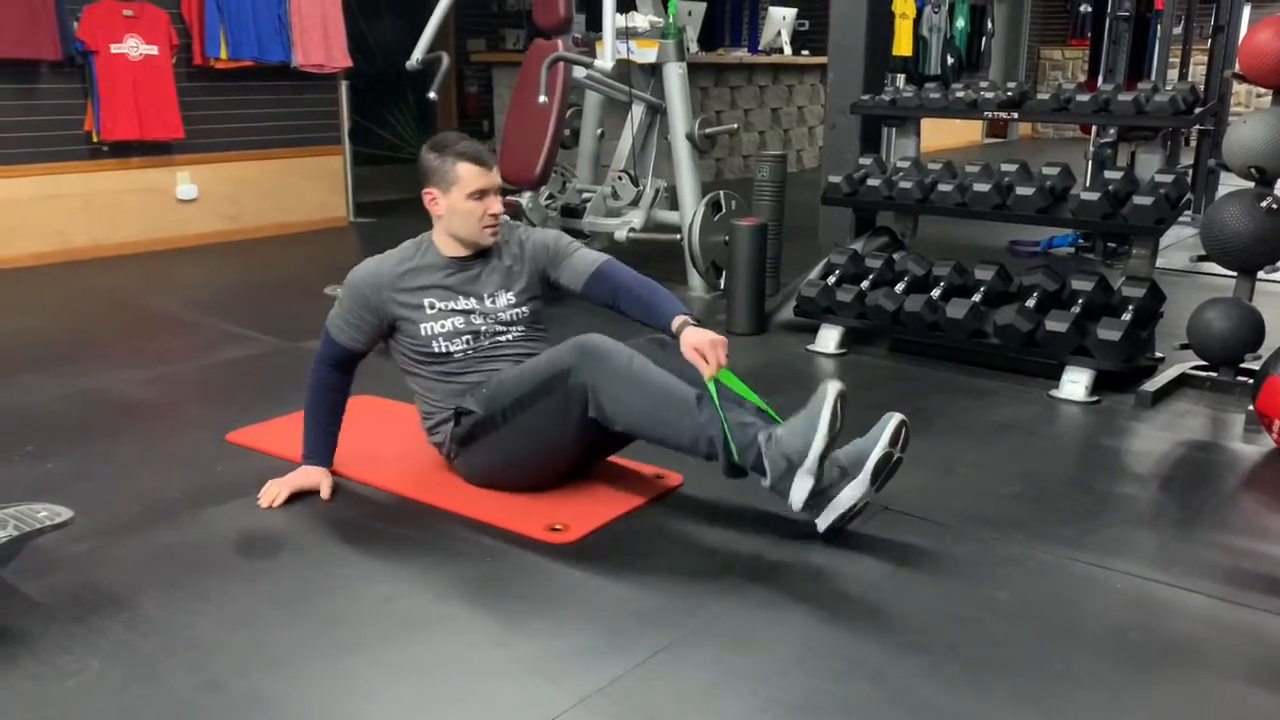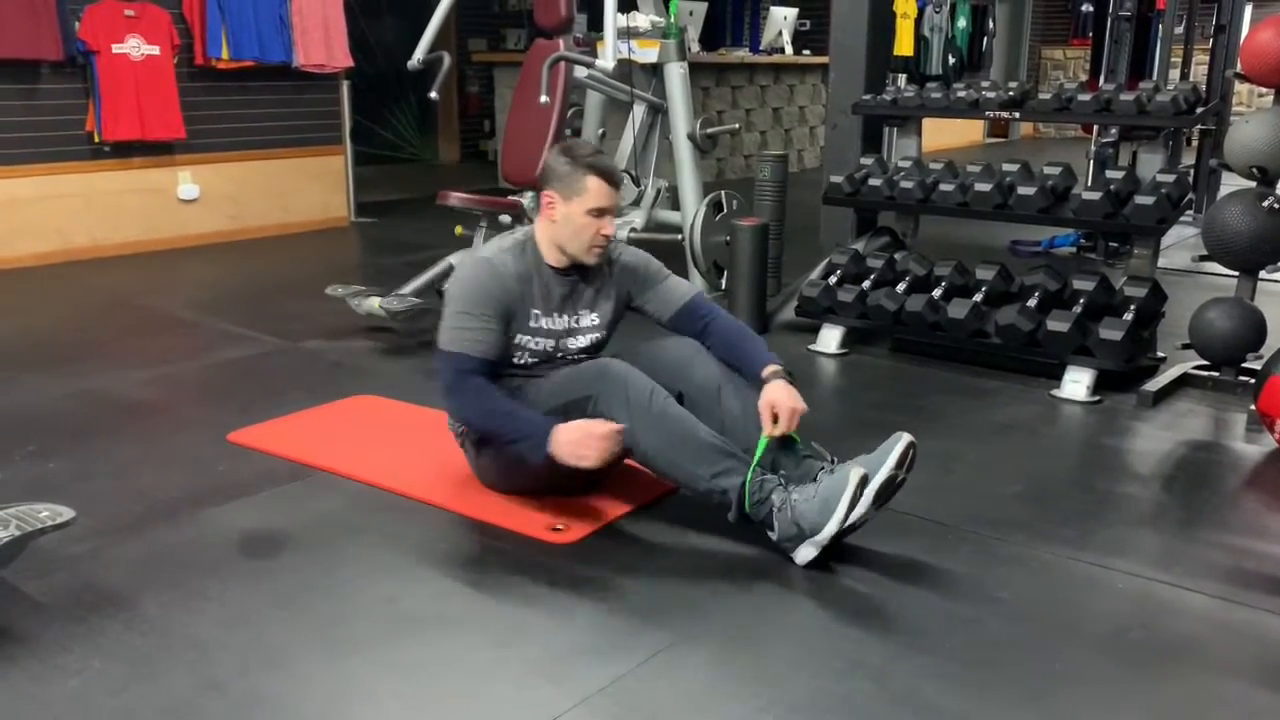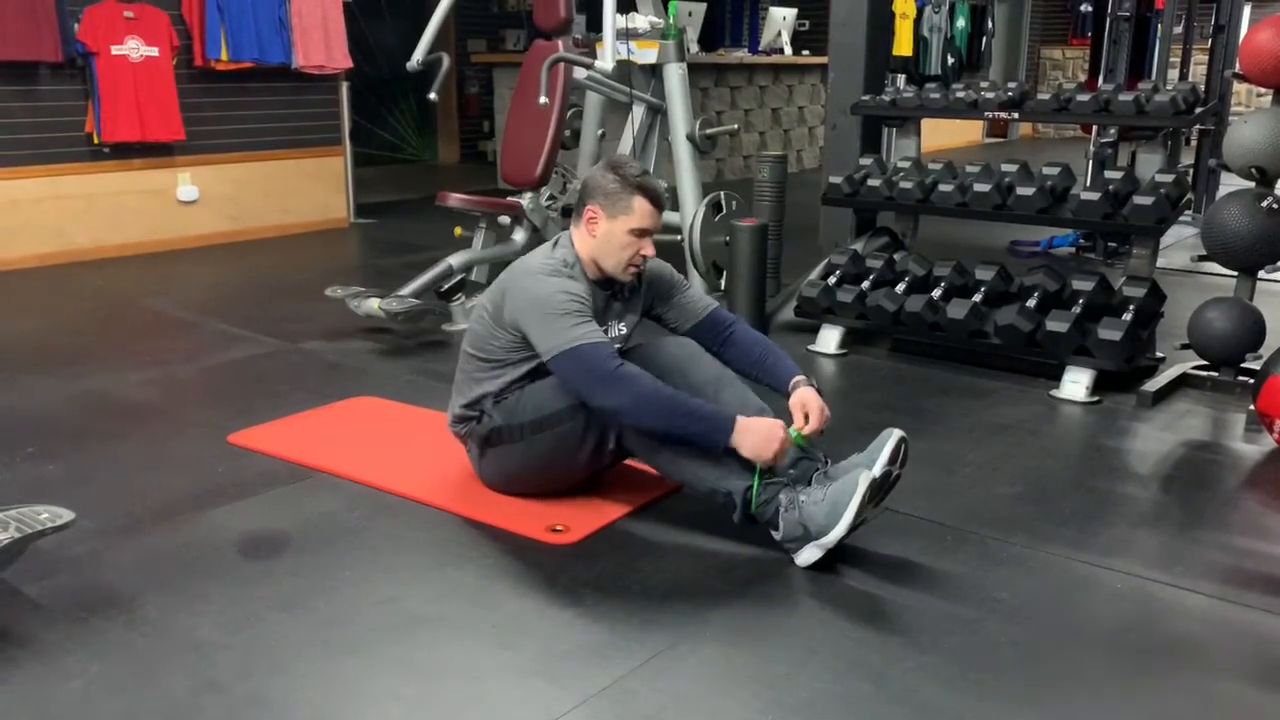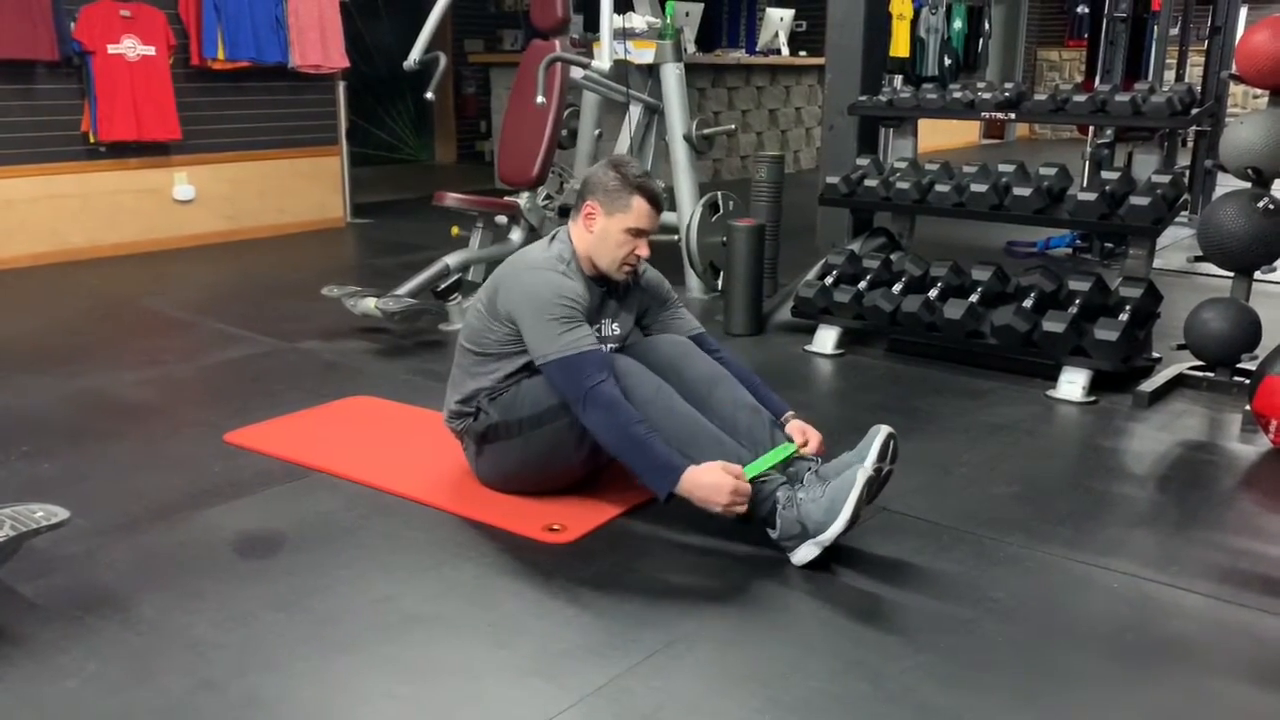
dt=0.4s
person 1, frame 1
left shoulder: (533, 246)
right shoulder: (382, 281)
left elbow: (619, 284)
right elbow: (333, 365)
left wrist: (684, 325)
right wrist: (317, 461)
left hip: (554, 422)
right hip: (481, 436)
left knee: (664, 355)
right knee: (591, 355)
left ankle: (822, 472)
right ankle: (772, 460)
person 1, frame 2
left shoulder: (619, 264)
right shoulder: (490, 273)
left elbow: (705, 320)
right elbow: (462, 390)
left wrist: (771, 378)
right wrist: (550, 436)
left hip: (584, 410)
right hip: (506, 443)
left knee: (680, 358)
right knee: (614, 384)
left ankle: (817, 477)
right ankle: (778, 509)
person 1, frame 3
left shoulder: (644, 275)
right shoulder: (544, 286)
left elbow: (724, 333)
right elbow: (609, 387)
left wrist: (797, 383)
right wrist: (734, 430)
left hip: (579, 428)
right hip: (504, 439)
left knee: (675, 355)
right knee: (624, 397)
left ankle: (810, 476)
right ankle: (786, 512)
person 1, frame 4
left shoulder: (636, 280)
right shoulder: (542, 280)
left elbow: (708, 355)
right elbow: (594, 396)
left wrist: (786, 418)
right wrist: (682, 479)
left hip: (574, 428)
right hip: (500, 437)
left knee: (672, 353)
right knee: (620, 376)
left ankle: (803, 476)
right ankle: (782, 508)
